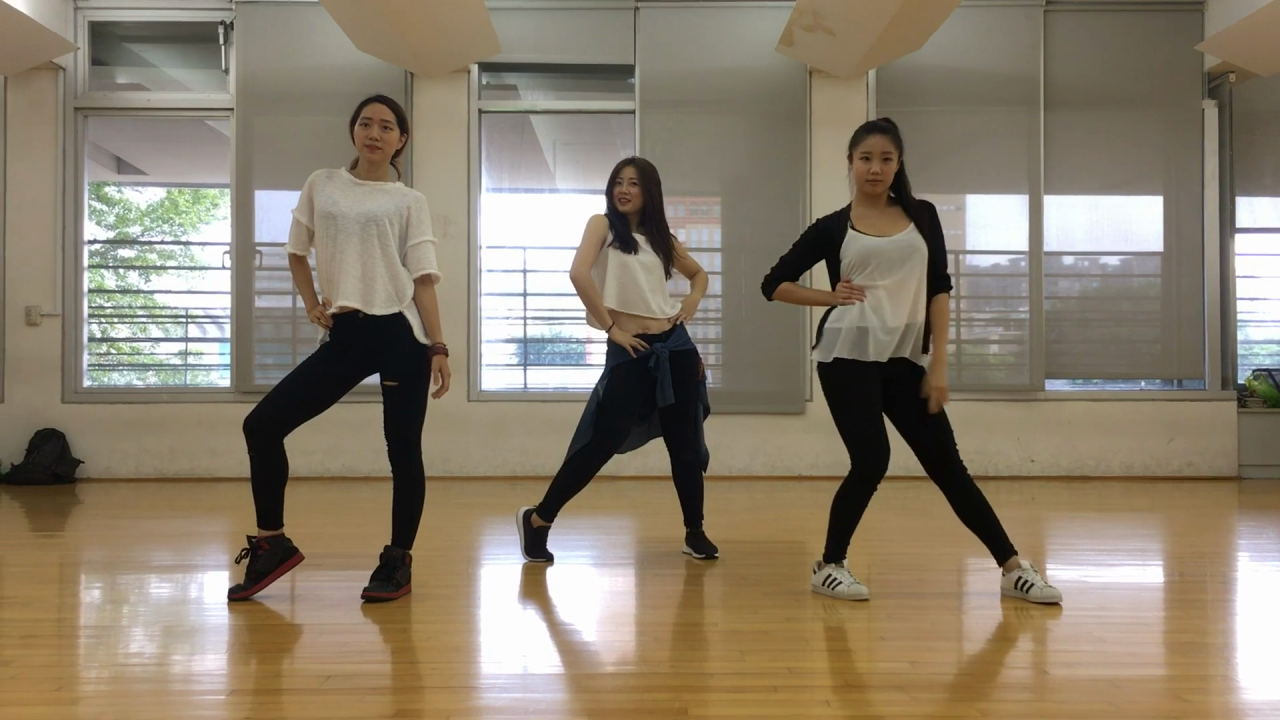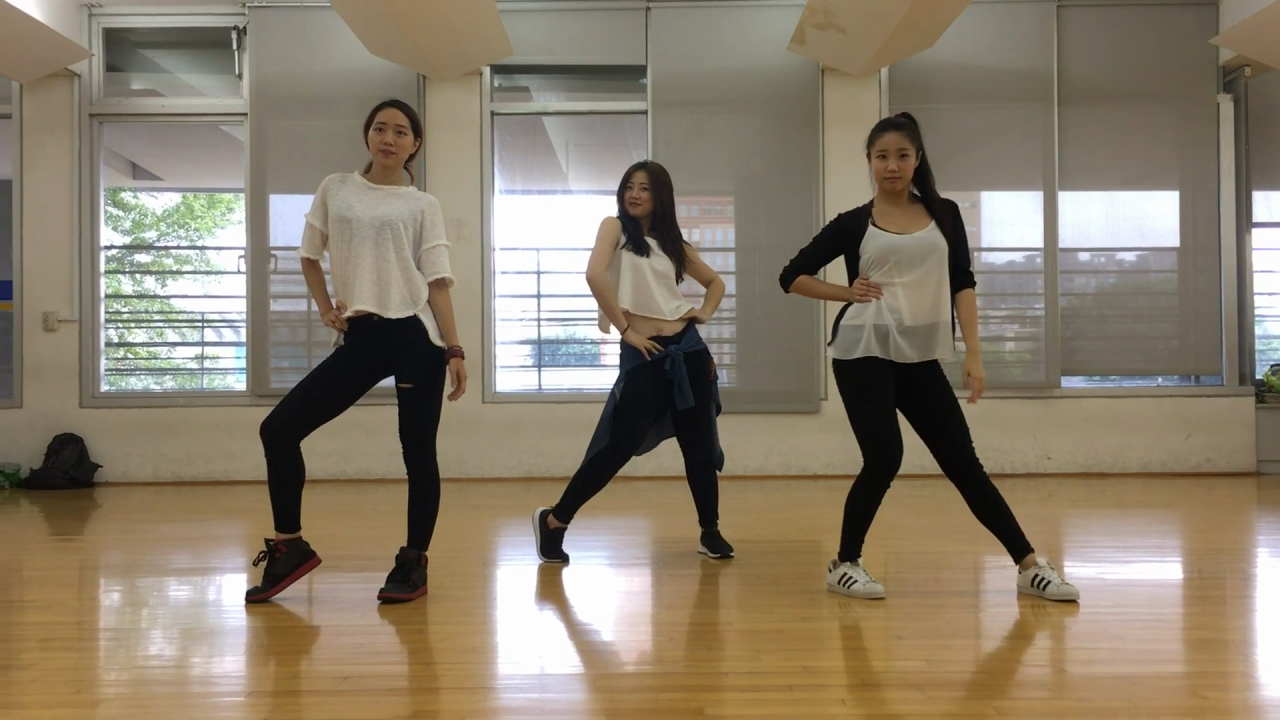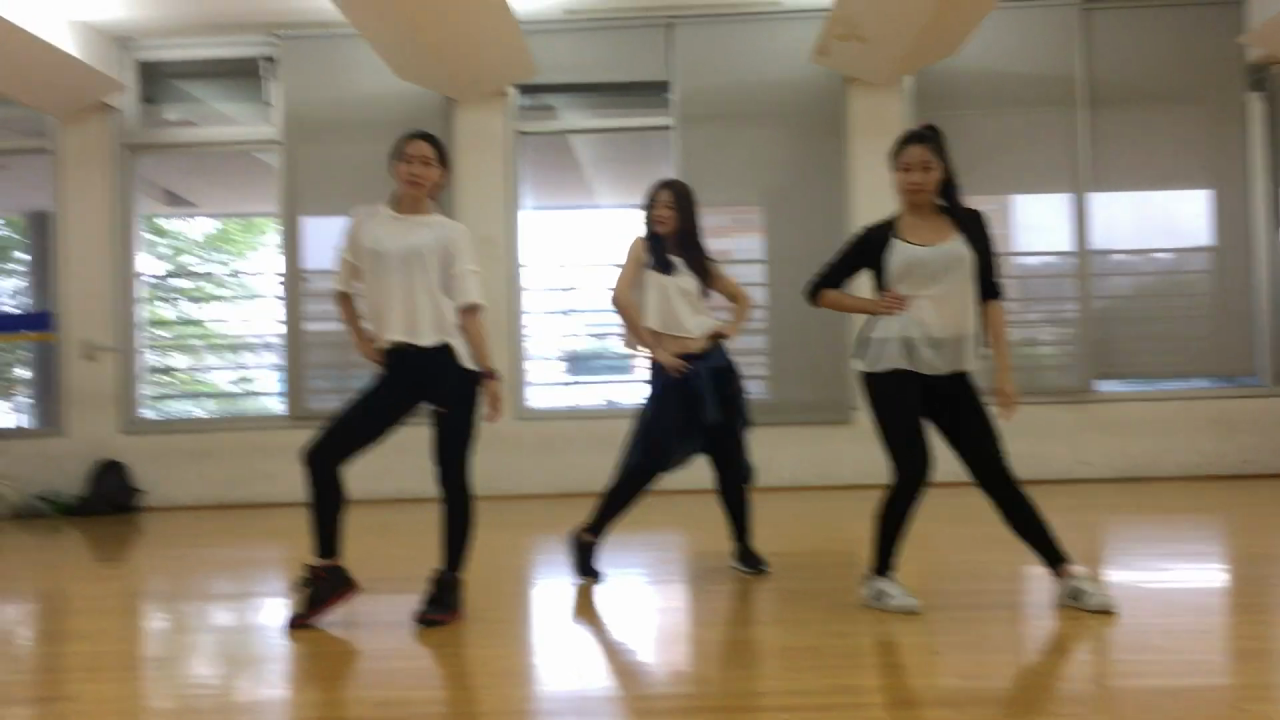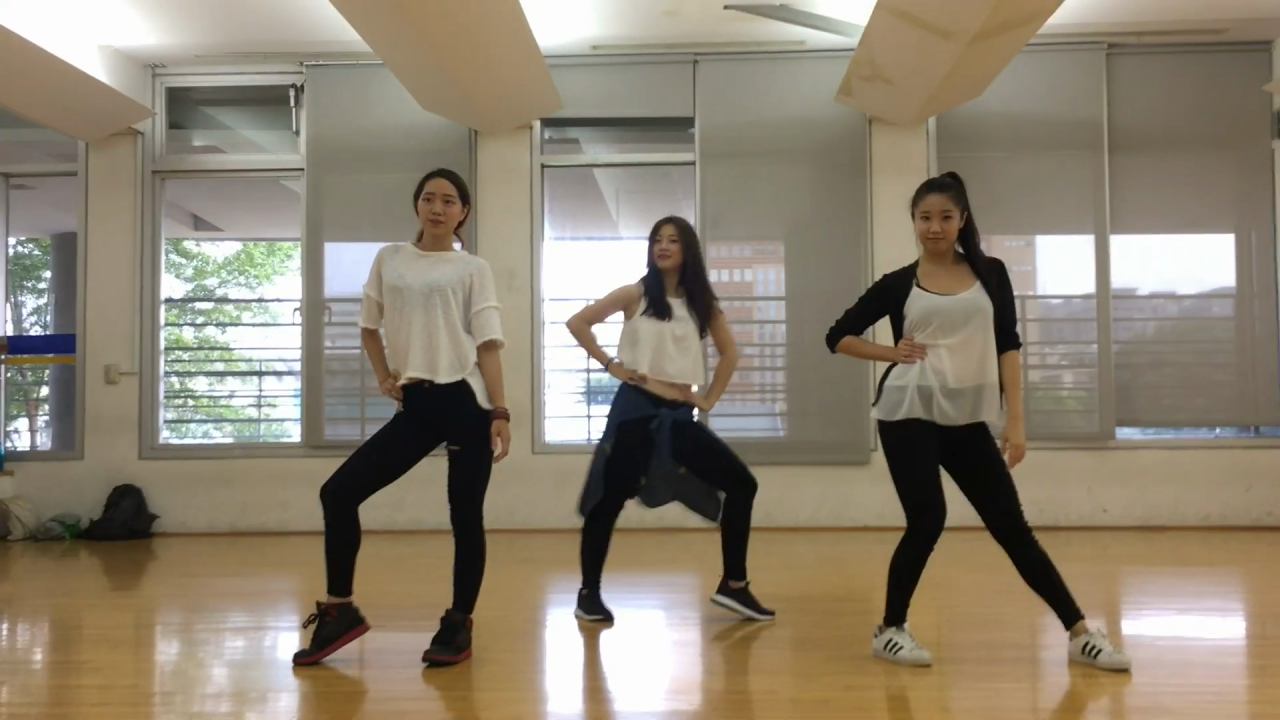
dt=0.4s
person 1, frame 1
left shoulder: (410, 201)
right shoulder: (321, 185)
left elbow: (423, 279)
right elbow: (297, 252)
left wrist: (438, 347)
right wrist: (312, 306)
left hip: (400, 334)
right hip: (344, 336)
left knee: (403, 449)
right knee: (262, 423)
left ankle: (397, 560)
right ankle: (272, 542)
person 1, frame 2
left shoulder: (423, 205)
right shoulder: (335, 189)
left elbow: (437, 282)
right elbow: (310, 256)
left wrist: (454, 350)
right wrist: (326, 310)
left hip: (415, 337)
right hip: (358, 339)
left knee: (417, 450)
right knee: (279, 428)
left ankle: (413, 562)
right ankle: (290, 545)
person 1, frame 3
left shoulder: (451, 233)
right shoulder: (365, 222)
left elbow: (468, 307)
right elbow: (345, 289)
left wrist: (488, 372)
right wrist: (361, 340)
left hip: (448, 363)
right hip: (395, 367)
left knee: (451, 474)
right knee: (322, 455)
left ankle: (449, 583)
right ankle: (327, 571)
person 1, frame 4
left shoulder: (473, 269)
right shoulder: (389, 259)
left elbow: (488, 344)
right elbow: (369, 327)
left wrist: (500, 412)
right wrist: (383, 378)
left hip: (466, 401)
right hip: (414, 405)
left knee: (465, 514)
right knee: (339, 492)
left ankle: (458, 623)
right ankle: (340, 610)
person 2, frame 1
left shoulder: (922, 216)
right shoulder: (831, 228)
left elbow: (940, 289)
right elbow: (774, 285)
left wrist: (939, 362)
right wrist: (831, 297)
left hip: (905, 360)
right hip: (848, 356)
left knee: (947, 464)
right knee: (871, 460)
left ankle: (1013, 568)
right ankle: (829, 566)
person 2, frame 2
left shoulder: (944, 214)
right shoulder: (852, 224)
left elbow: (963, 284)
right elbow: (792, 276)
left wrist: (973, 353)
right wrist: (848, 293)
left hip: (921, 357)
right hip: (864, 352)
left knee: (963, 462)
right knee: (883, 458)
left ankle: (1030, 566)
right ankle: (844, 564)
person 2, frame 3
left shoulder: (969, 224)
right shoulder: (878, 237)
left elbow: (989, 296)
right elbow: (821, 291)
left wrist: (1003, 367)
right wrist: (874, 306)
left hip: (950, 369)
right hip: (893, 364)
left knee: (994, 472)
right knee: (911, 470)
left ankle: (1067, 574)
right ankle: (879, 578)
person 2, frame 4
left shoulder: (990, 273)
right shoulder: (897, 284)
left elbow: (1008, 346)
right elbow: (838, 336)
left wrist: (1015, 419)
right wrist: (892, 352)
left hip: (968, 419)
right hip: (909, 413)
left knee: (1011, 526)
right knee: (926, 521)
left ankle: (1080, 633)
right ankle: (890, 630)
person 3, frame 1
left shoulder: (661, 238)
right shoulder: (602, 224)
left elbow: (698, 273)
right elbow: (579, 273)
left wrist: (692, 302)
right wrist: (610, 326)
left hip: (676, 347)
right hip: (629, 352)
left knee: (686, 444)
right knee: (602, 442)
left ankle: (695, 532)
right ankle: (537, 519)
person 3, frame 2
left shoulder: (673, 242)
right shoulder: (614, 227)
left elbow: (715, 281)
right elbow: (595, 274)
left wrist: (706, 312)
right wrist: (625, 329)
left hip: (688, 349)
right hip: (643, 353)
left knee: (699, 444)
right knee: (620, 445)
left ankle: (710, 532)
right ankle: (553, 520)
person 3, frame 3
left shoulder: (698, 261)
right shoulder: (642, 248)
left elbow: (741, 298)
right elbow: (621, 296)
left wrist: (731, 328)
right wrist: (653, 347)
left hip: (714, 366)
right hip: (673, 371)
left knee: (730, 458)
right knee: (649, 461)
left ankle: (743, 546)
right ankle: (586, 536)
person 3, frame 4
left shoulder: (701, 302)
right shoulder: (636, 294)
left elbow: (729, 352)
right elbow: (577, 322)
left wrist: (709, 398)
right wrist: (610, 365)
left hip: (680, 415)
right hip: (636, 409)
left knee: (742, 485)
right knee: (608, 501)
left ankle: (734, 585)
right ankle: (589, 593)
